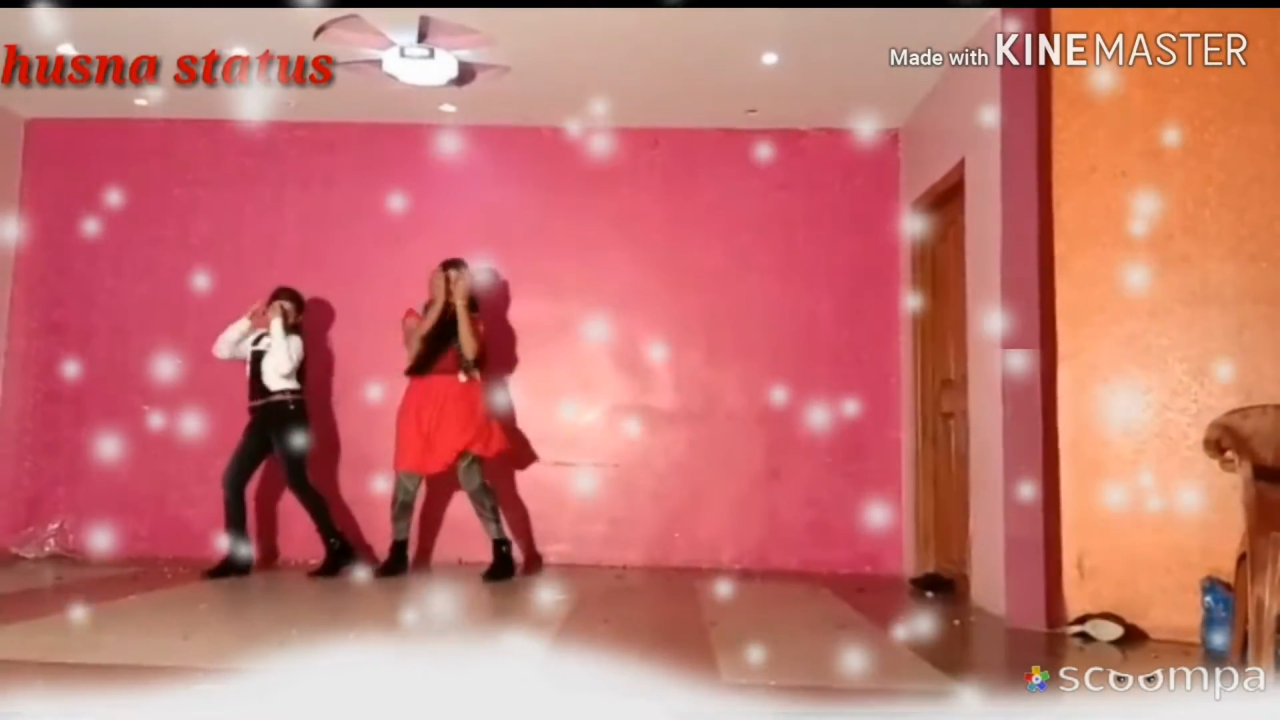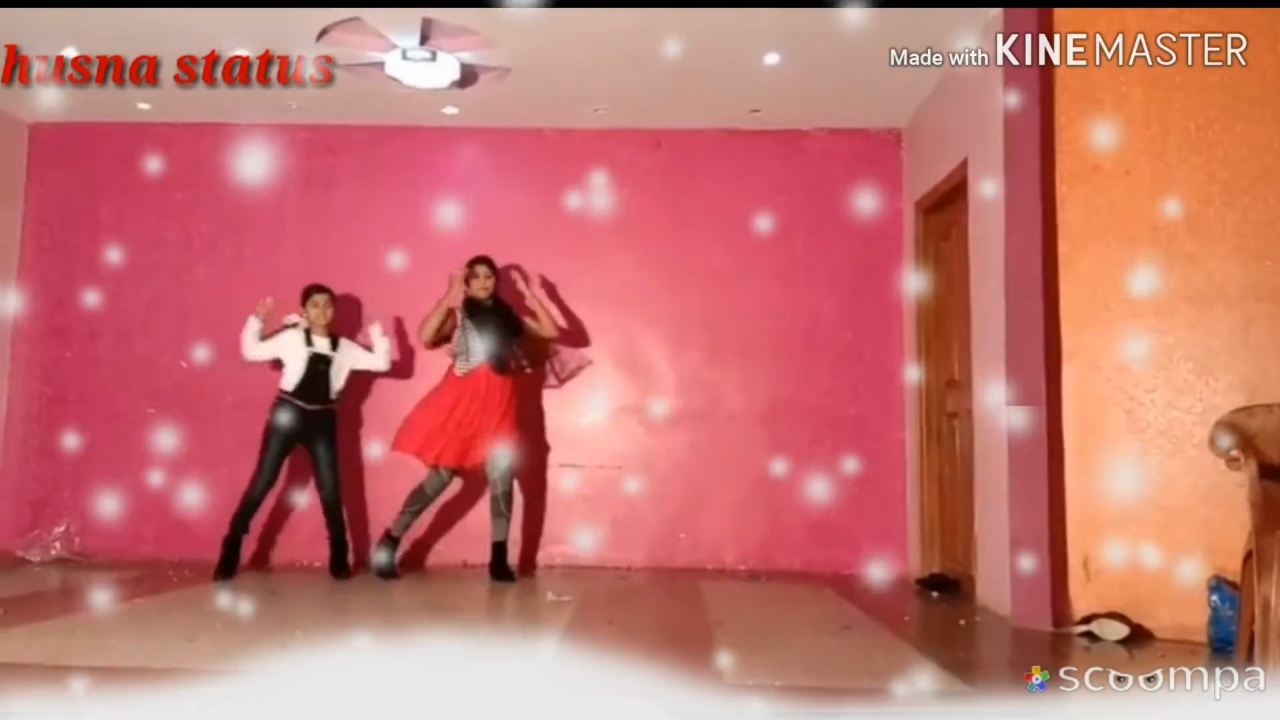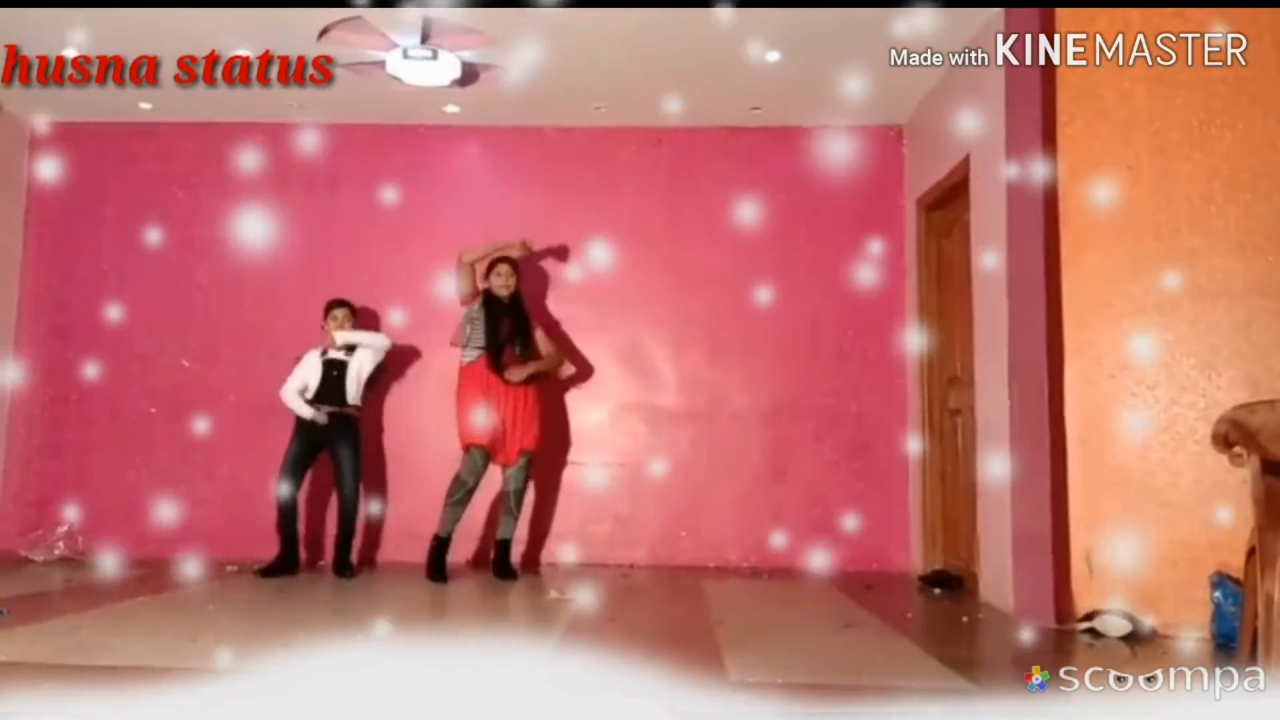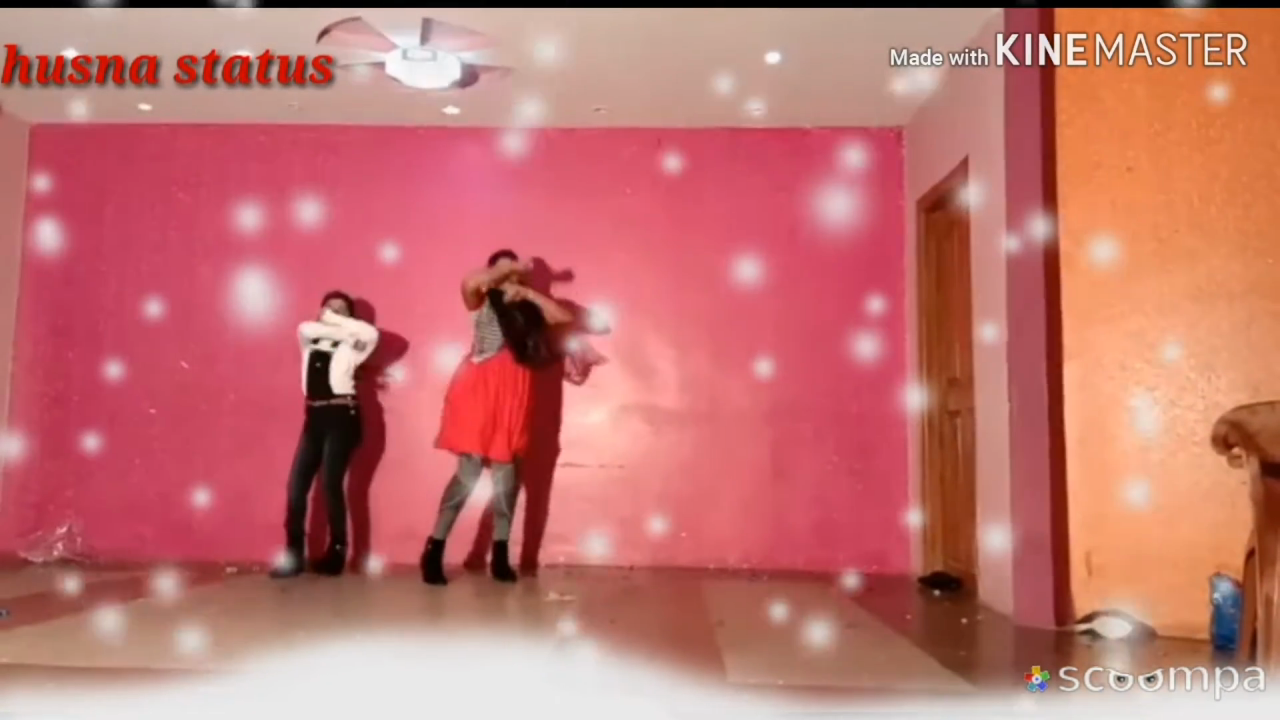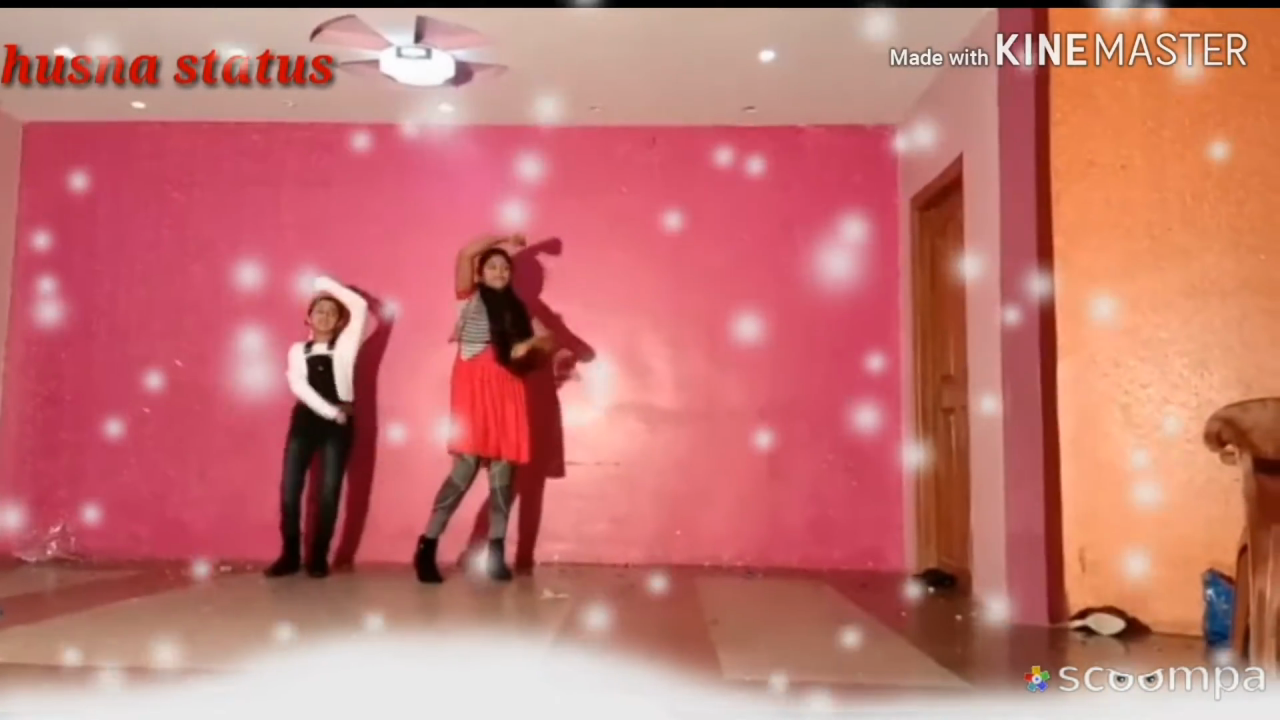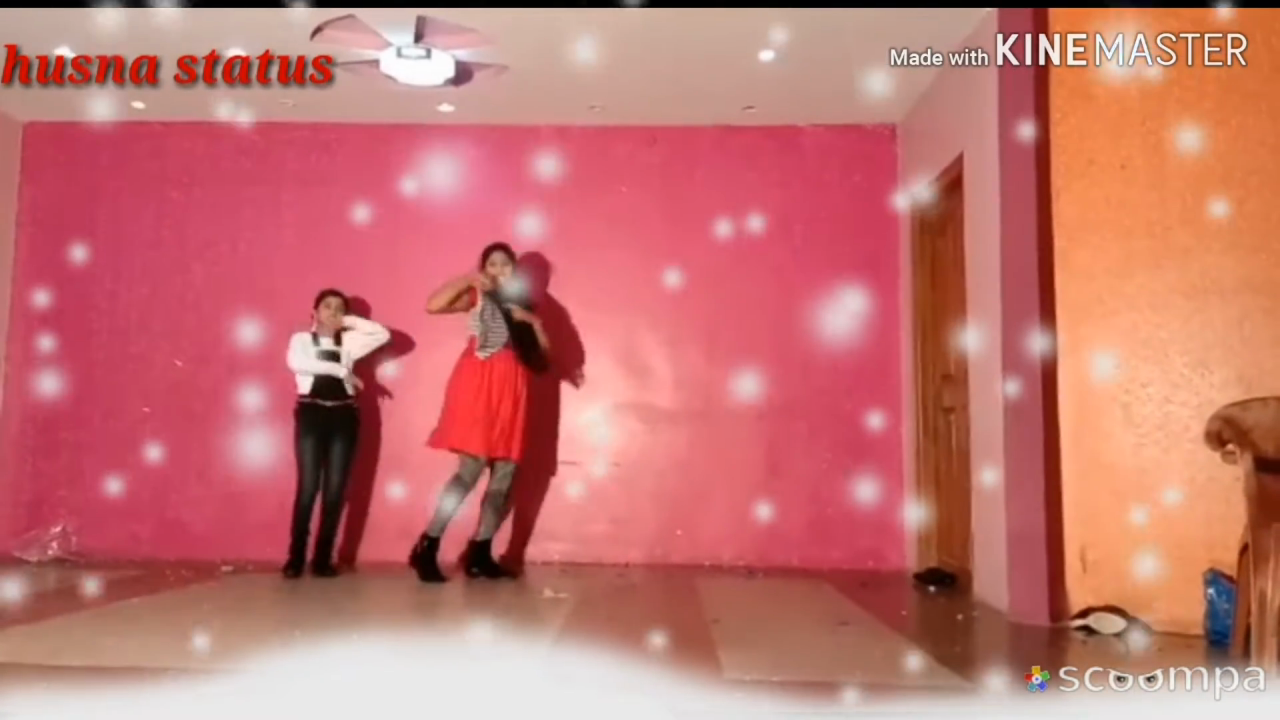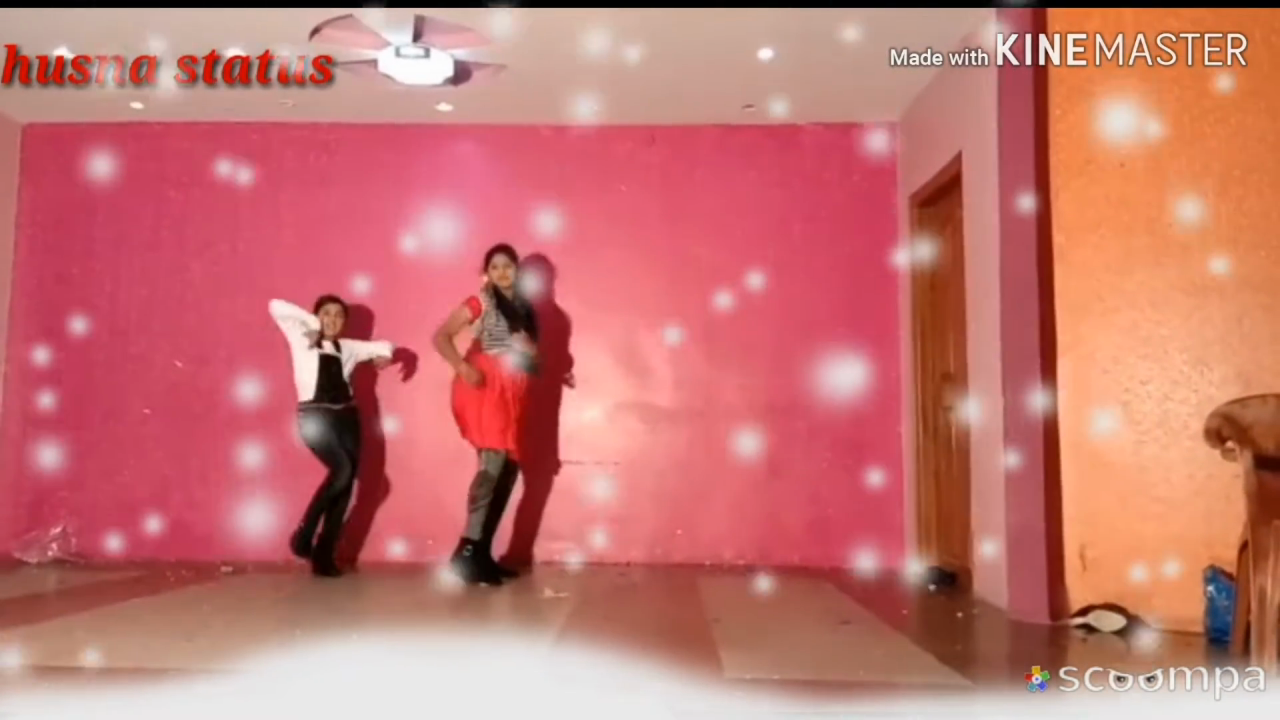
dt=0.4s
person 1, frame 1
left shoulder: (471, 318)
right shoulder: (418, 315)
left elbow: (470, 353)
right elbow: (412, 350)
left wrist: (461, 304)
right wrist: (438, 305)
left hip: (460, 401)
right hip: (422, 402)
left knee: (471, 476)
right knee: (407, 479)
left ankle: (502, 552)
right ankle: (398, 553)
person 1, frame 2
left shoulder: (509, 314)
right shoulder: (457, 313)
left elbow: (551, 332)
right elbow: (425, 337)
left wrist: (528, 293)
right wrist: (451, 295)
left hip: (499, 404)
right hip: (463, 398)
left knee: (502, 475)
right knee: (440, 476)
left ankle: (499, 557)
right ankle: (390, 541)
person 1, frame 3
left shoulder: (526, 317)
right shoulder: (475, 302)
left elbow: (553, 358)
right elbow: (463, 260)
left wrist: (528, 368)
right wrist: (508, 248)
left hip: (517, 398)
right hip: (479, 392)
left knee: (517, 472)
right knee: (474, 464)
left ankle: (502, 554)
right ankle: (439, 546)
person 1, frame 4
left shoulder: (529, 308)
right shoulder: (481, 303)
left elbow: (565, 316)
right elbow: (468, 283)
left wrist: (527, 292)
right wrist: (510, 265)
left hip: (514, 395)
right hip: (480, 390)
left knee: (506, 472)
right knee: (470, 470)
left ankle: (500, 556)
right ankle: (433, 550)
person 1, frame 5
left shoulder: (517, 308)
right shoulder: (469, 296)
left elbow: (549, 340)
right elbow: (465, 253)
left wrist: (531, 343)
right wrist: (505, 240)
left hip: (507, 392)
right hip: (472, 389)
left knee: (502, 469)
right knee: (465, 466)
left ankle: (495, 552)
right ankle: (427, 547)
person 1, frame 6
left shoulder: (521, 303)
right shoulder: (475, 296)
left elbow: (545, 348)
right elbow: (432, 305)
left wrist: (534, 321)
right wrist: (467, 279)
left hip: (510, 391)
right hip: (477, 385)
left knee: (506, 469)
right knee: (471, 467)
left ankle: (479, 552)
right ankle: (426, 547)
person 1, frame 7
left shoulder: (523, 307)
right shoulder: (480, 302)
left elbow: (534, 356)
right elbow: (441, 337)
left wrist: (529, 347)
right wrist: (461, 366)
left hip: (512, 391)
right hip: (483, 388)
left knee: (509, 468)
right knee: (493, 460)
left ankle: (481, 554)
right ankle: (467, 553)
person 2, frame 1
left shoulder: (291, 341)
right shoulder: (254, 338)
left elbow: (284, 368)
right elbow: (220, 349)
left wrist: (277, 324)
right wrist: (246, 321)
left hip: (287, 413)
right hip: (261, 417)
left knee: (297, 481)
right knee: (232, 480)
left ankle: (338, 547)
right ankle: (239, 555)
person 2, frame 2
left shoulder: (345, 347)
right shoulder: (290, 338)
left elbow: (382, 363)
right elbow: (251, 352)
left wrist: (377, 331)
right wrist: (256, 319)
left hip: (321, 420)
right hip: (286, 414)
left knee: (330, 488)
right knee: (262, 482)
left ankle: (338, 556)
right ankle: (232, 549)
person 2, frame 3
left shoulder: (363, 353)
right shoulder: (312, 357)
left elbow: (384, 341)
right elbow: (288, 392)
left wrist: (343, 338)
right wrist: (308, 412)
left hip: (344, 425)
right hip: (311, 423)
left knee: (349, 492)
right knee: (286, 486)
left ankle: (343, 557)
right ankle: (288, 557)
person 2, frame 4
left shoulder: (353, 345)
right shoulder: (309, 338)
left elbow: (371, 334)
right elbow: (305, 327)
left wrist: (337, 319)
right wrist: (341, 334)
left hip: (342, 416)
right hip: (314, 417)
left knee: (330, 482)
right knee: (296, 485)
left ankle: (336, 551)
right ankle: (293, 556)
person 2, frame 5
left shoulder: (346, 344)
right shoulder: (298, 350)
left elbow: (360, 307)
right elbow: (297, 385)
left wrist: (328, 285)
right wrist: (327, 410)
left hip: (338, 423)
right hip: (306, 419)
left knee: (330, 488)
right knee: (290, 487)
left ankle: (319, 556)
right ankle: (290, 554)
person 2, frame 6
left shoulder: (350, 341)
right shoulder: (302, 340)
left elbow: (383, 334)
right elbow: (296, 361)
left wrist: (348, 321)
right wrist: (339, 369)
left hip: (343, 416)
right hip: (310, 414)
left knee: (336, 487)
right knee: (308, 484)
left ankle: (323, 555)
right ankle: (296, 554)
person 2, frame 7
left shoulder: (348, 348)
right shoulder: (301, 337)
left elbow: (382, 346)
right elbow: (276, 306)
left wrist: (384, 353)
right wrist: (309, 322)
left hip: (346, 418)
right hip: (314, 417)
left knee: (346, 485)
right knee: (343, 471)
left ankle: (324, 554)
right ankle: (306, 530)
